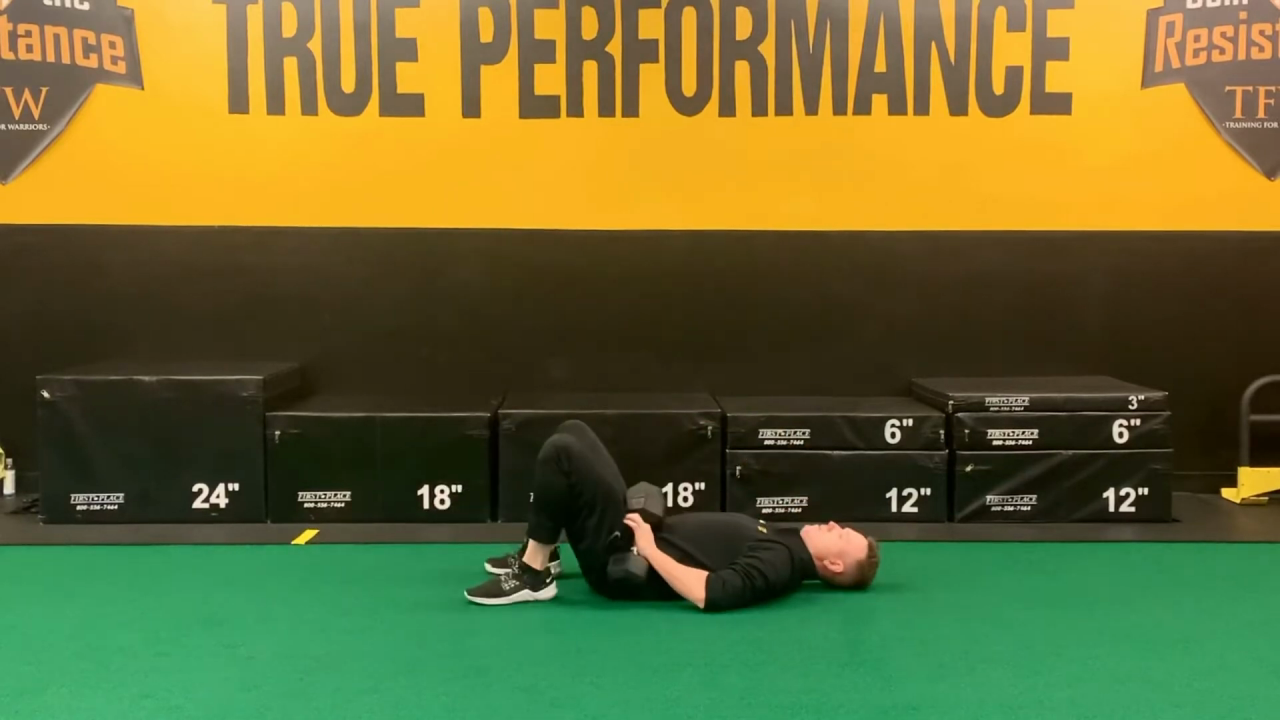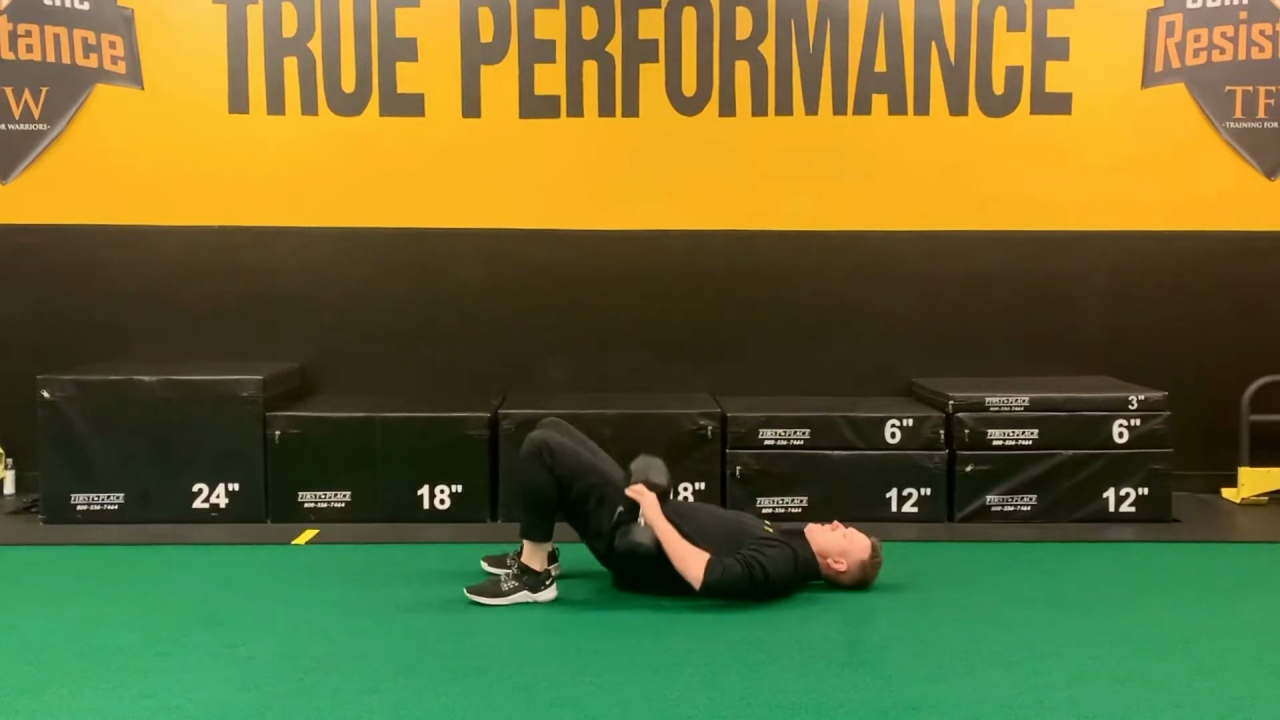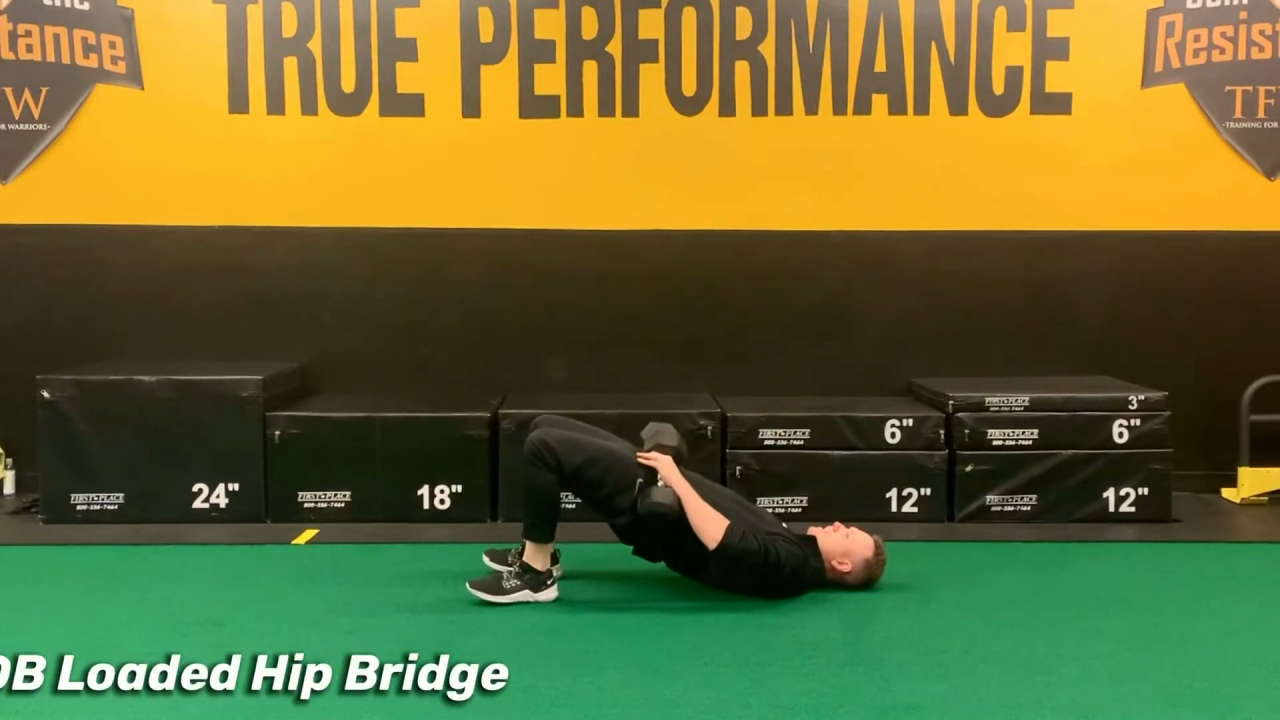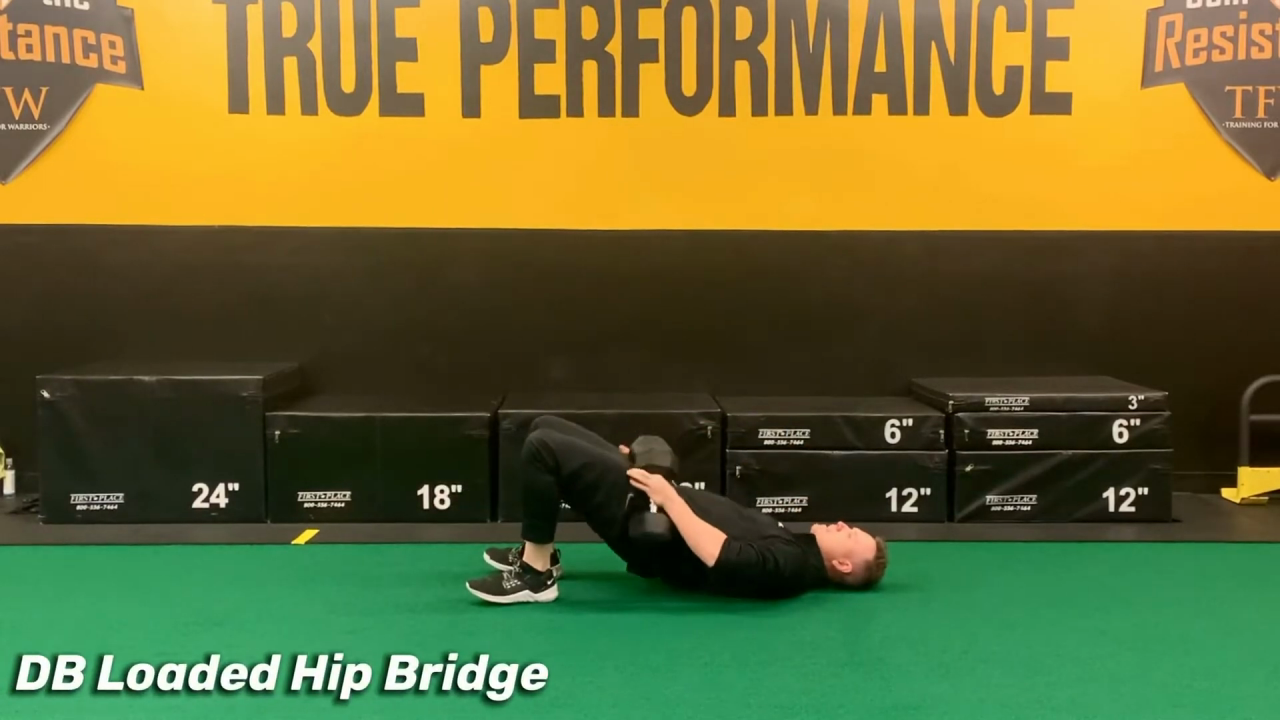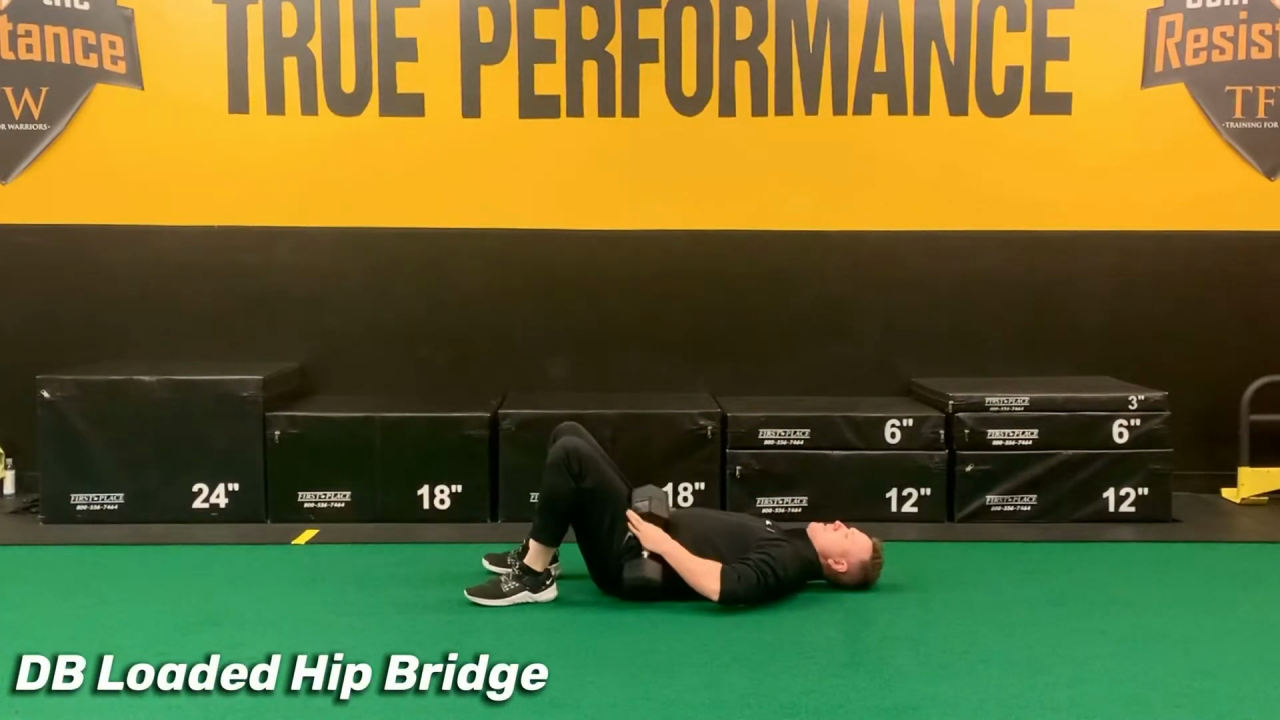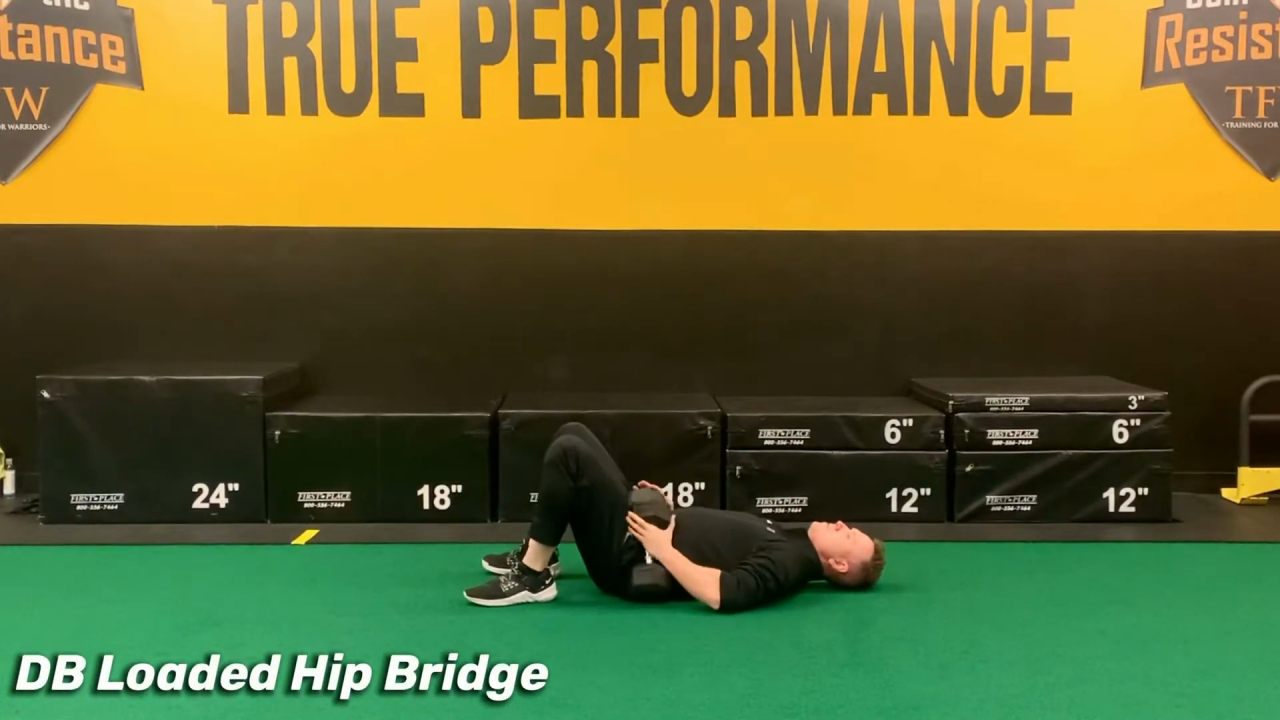
dt=0.5s
person 1, frame 1
left shoulder: (780, 566)
right shoulder: (781, 542)
left elbow: (710, 594)
left wrist: (650, 551)
right wrist: (649, 526)
left hip: (621, 558)
right hip: (638, 534)
left knee: (561, 452)
right knee: (572, 433)
left ankle: (532, 574)
right ankle: (540, 553)
person 1, frame 2
left shoulder: (783, 566)
right shoulder: (785, 542)
left elbow: (707, 577)
left wrist: (656, 520)
right wrist: (652, 510)
right hip: (640, 516)
left knee: (542, 448)
right knee: (551, 431)
left ankle: (532, 574)
right ankle: (538, 553)
person 1, frame 3
left shoulder: (791, 566)
right shoulder: (792, 545)
left elbow: (723, 542)
left wrist: (675, 479)
right wrist: (669, 474)
right hip: (658, 481)
left knee: (542, 446)
right knee: (545, 428)
left ankle: (534, 574)
right ankle: (538, 552)
person 1, frame 4
left shoulder: (791, 567)
right shoulder: (792, 544)
left elbow: (722, 557)
left wrist: (668, 498)
right wrist: (654, 477)
left hip: (643, 514)
right hip: (655, 503)
left knee: (542, 448)
right knee: (546, 428)
left ankle: (534, 574)
right ankle: (536, 552)
person 1, frame 5
left shoulder: (788, 564)
right shoulder: (785, 541)
left elbow: (720, 587)
left wrist: (663, 543)
left hip: (631, 559)
right hip: (647, 530)
left knee: (571, 454)
right knee: (568, 434)
left ankle: (532, 576)
right ankle: (538, 552)
person 1, frame 6
left shoulder: (789, 565)
right shoulder: (786, 542)
left elbow: (723, 593)
left wrist: (663, 551)
left hip: (631, 559)
right hip: (646, 532)
left knee: (568, 452)
right knee: (573, 435)
left ankle: (533, 575)
right ankle: (538, 552)
